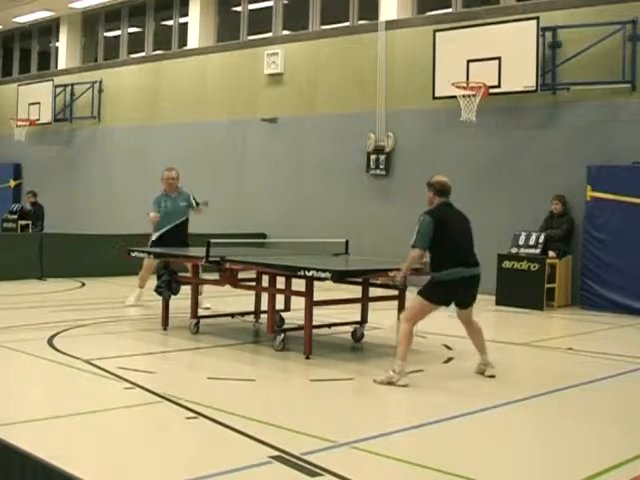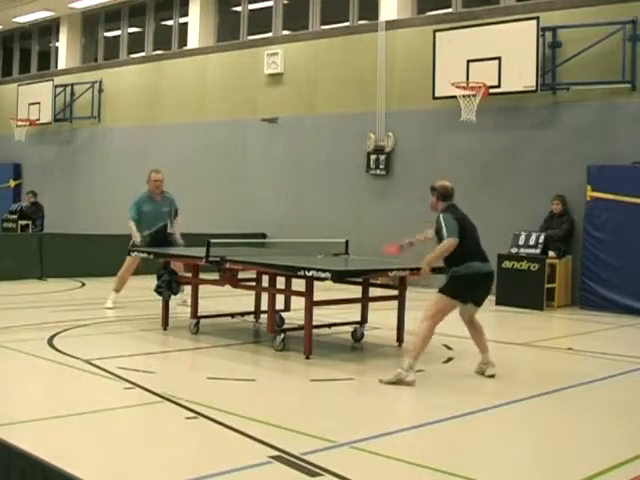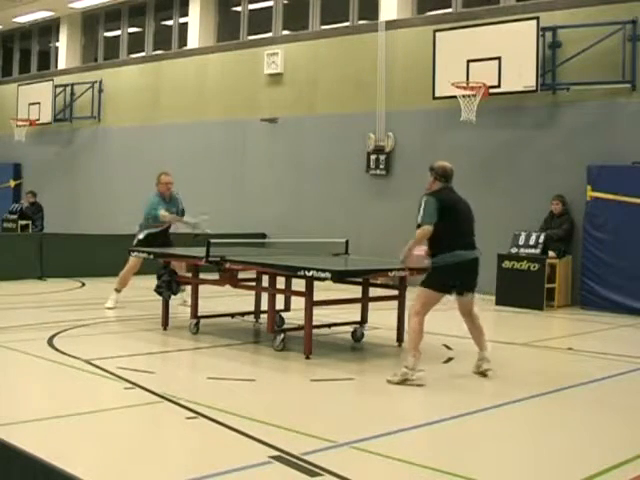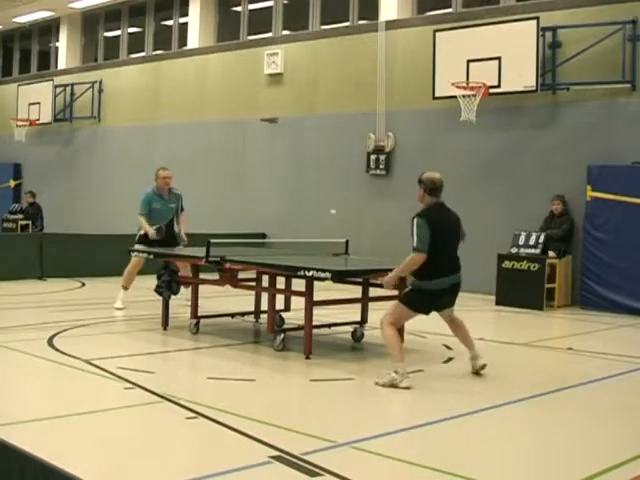
dt=0.4s
person 1, frame 1
left shoulder: (430, 216)
right shoulder: (462, 217)
left elbow: (417, 253)
left wrist: (402, 271)
right wrist: (435, 260)
left hip: (446, 280)
right hip: (472, 277)
left knee: (407, 318)
right knee: (467, 319)
left ankle: (398, 372)
right ankle: (486, 363)
person 1, frame 2
left shoulder: (445, 215)
right shoulder: (458, 215)
left elbow: (451, 242)
right elbow: (436, 233)
left wrist: (429, 260)
right wrist: (414, 240)
left hip: (466, 275)
right hip: (484, 274)
left knee: (429, 318)
right knee: (468, 317)
left ankle: (406, 369)
right ankle: (487, 363)
person 1, frame 3
left shoulder: (432, 198)
right shoulder: (462, 201)
left elbow: (426, 229)
left wrist: (408, 249)
left hip: (447, 264)
right hip: (470, 261)
left knee: (416, 312)
right knee: (467, 312)
left ankle: (410, 368)
right ankle: (483, 359)
person 1, frame 4
left shoulder: (422, 218)
right shoulder: (452, 216)
left elbow: (419, 256)
left wrist: (394, 275)
left hip: (427, 287)
right hip: (452, 283)
left knee: (388, 322)
right knee: (450, 318)
left ankle: (399, 374)
right ankle: (475, 358)
person 2, frame 1
left shoulder: (185, 195)
right shoulder: (159, 199)
left elbow: (196, 209)
right elbow: (151, 218)
left wrist: (201, 207)
right wrist: (154, 217)
left hip: (180, 240)
right hip: (161, 239)
right knee: (147, 268)
right ankle: (137, 295)
person 2, frame 2
left shoulder: (169, 199)
right shoulder: (140, 200)
left elbow: (174, 219)
right elbow: (132, 222)
left wrist: (177, 236)
right wrist: (136, 236)
left hip: (162, 240)
right hip: (142, 239)
left knee: (178, 267)
right knee: (128, 267)
left ankle: (182, 296)
right ankle: (112, 298)
person 2, frame 3
left shoulder: (176, 199)
right shoulder: (155, 200)
left elbow: (181, 216)
right elbow: (164, 216)
right wrist: (175, 218)
left hip: (163, 238)
right hip: (145, 237)
left knee: (180, 265)
right knee: (132, 267)
left ankle: (183, 296)
right ankle: (114, 297)
person 2, frame 4
left shoulder: (176, 196)
right shoulder: (148, 196)
left elbow: (180, 214)
right elbow: (141, 217)
left wrist: (181, 231)
right wrist: (149, 230)
left hip: (168, 236)
right hip: (148, 236)
left knee: (185, 263)
right knee: (135, 264)
right ankle: (121, 297)
